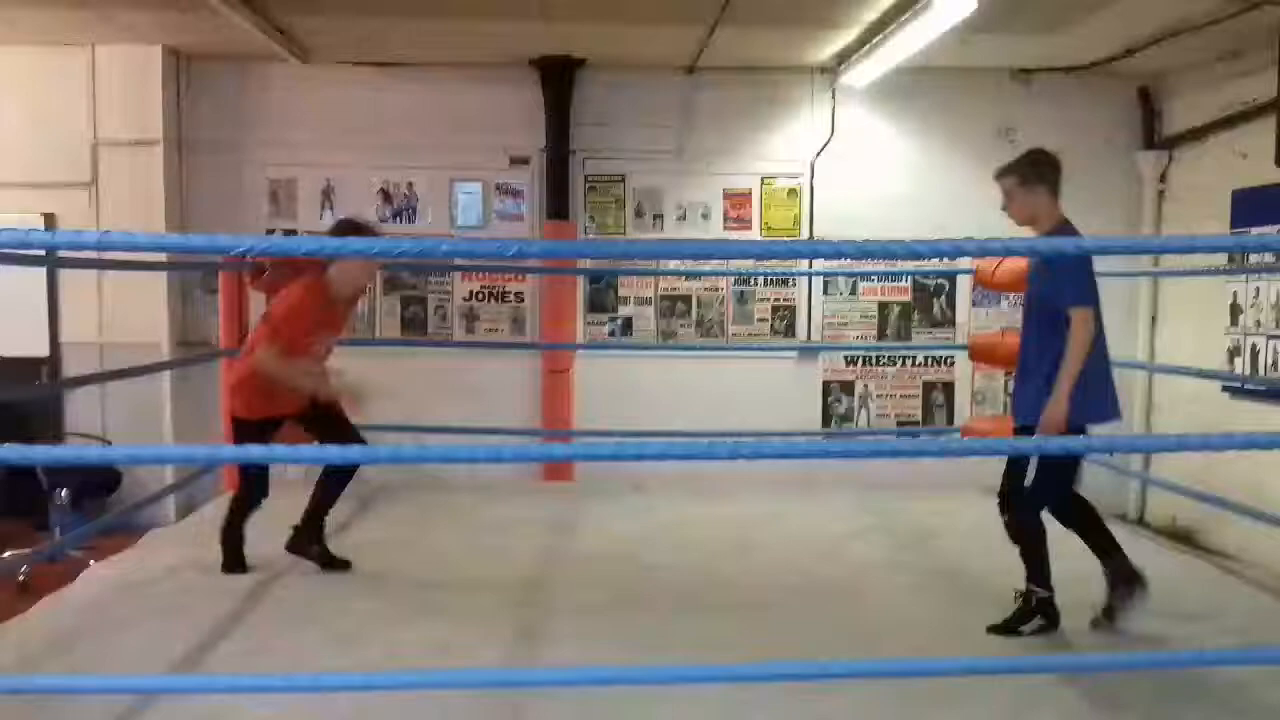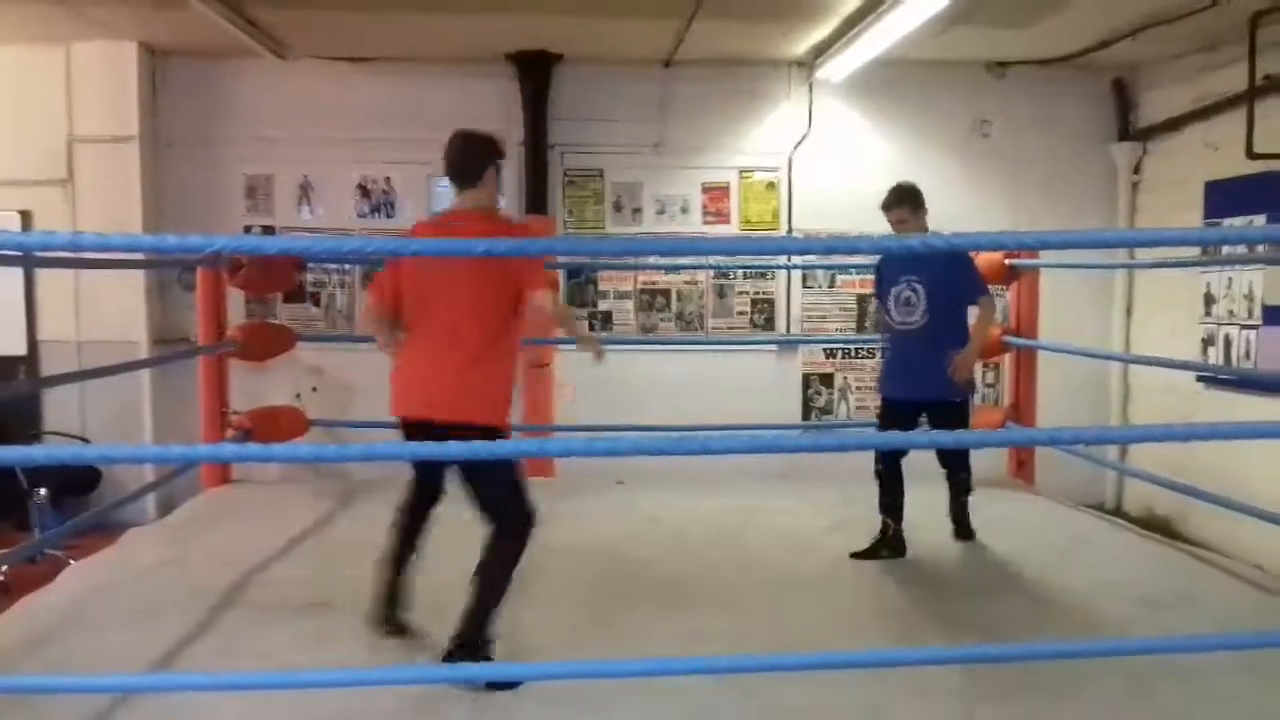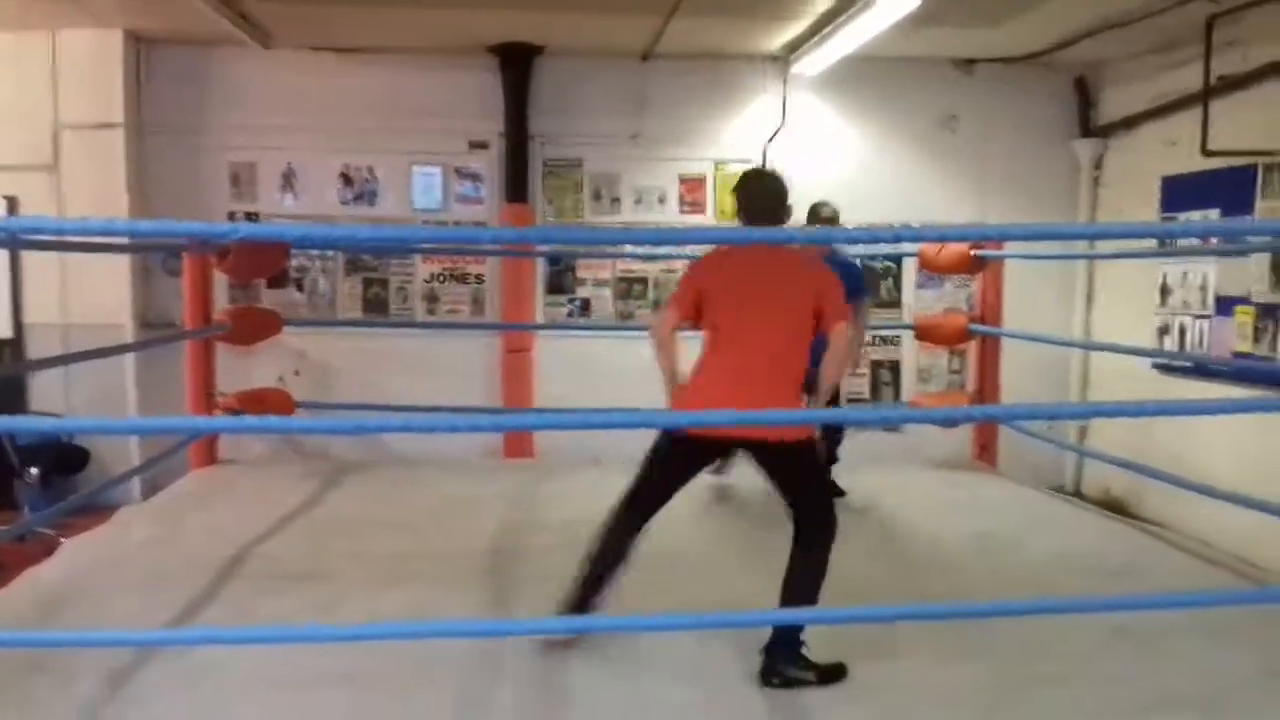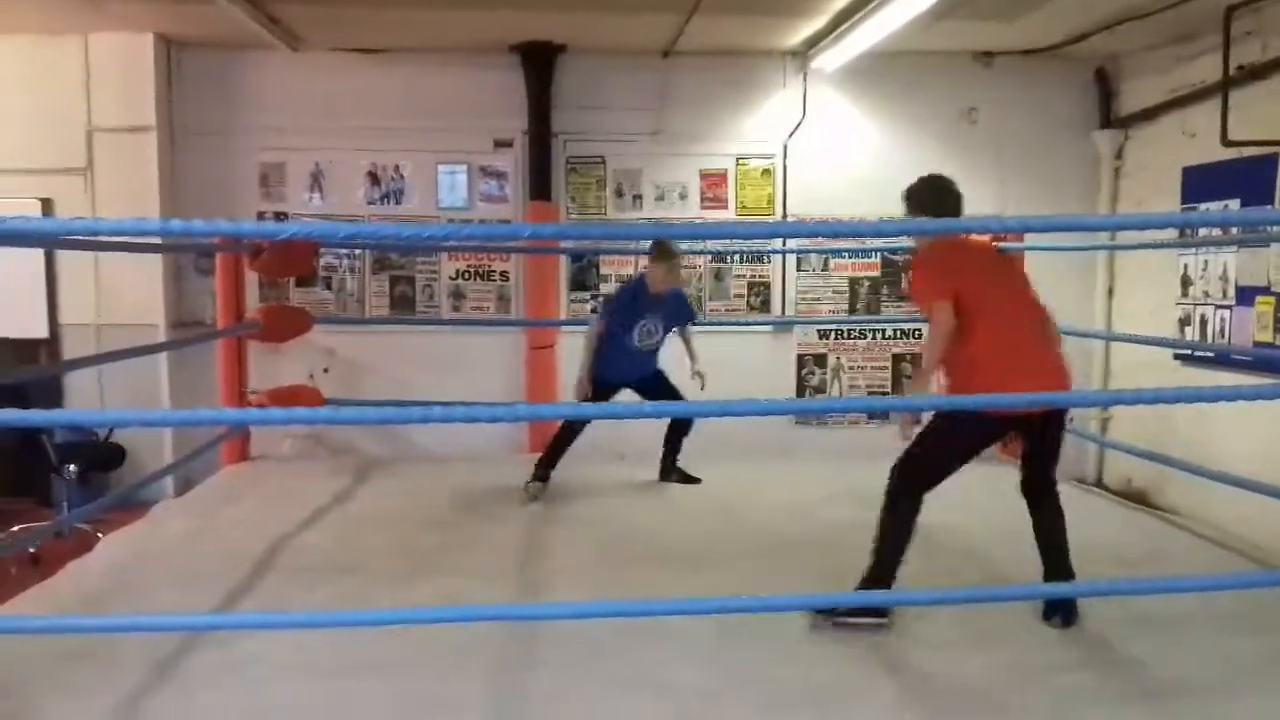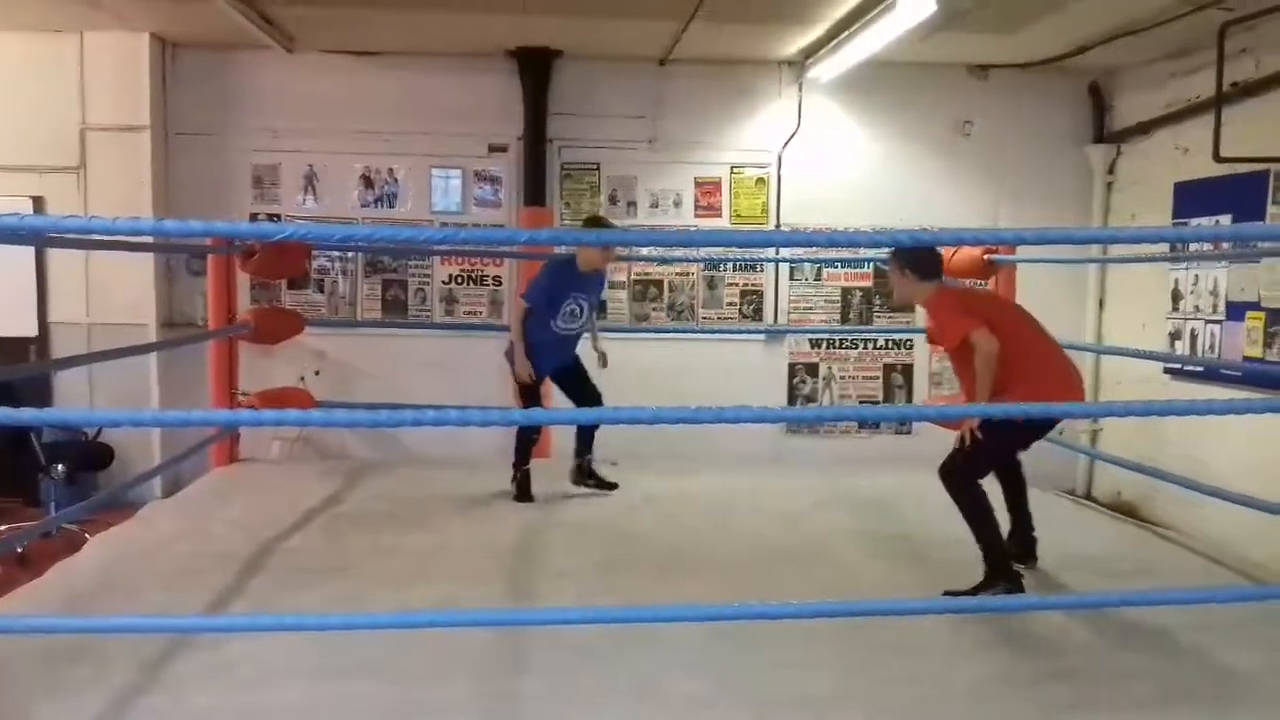
dt=1s
person 1, frame 1
left shoulder: (350, 294)
right shoulder: (302, 298)
right elbow: (264, 358)
left wrist: (321, 381)
right wrist: (320, 388)
left hip: (302, 388)
right hip: (256, 394)
left knee: (350, 448)
right knee: (255, 487)
left ankle: (309, 534)
right ankle: (231, 539)
person 1, frame 2
left shoulder: (416, 238)
right shoulder: (513, 238)
left elbow: (373, 317)
right elbow: (545, 305)
right wrist: (584, 336)
left hip: (414, 400)
right hip: (472, 405)
left knee: (425, 491)
right knee: (513, 520)
left ankle: (390, 601)
right ankle: (468, 645)
person 1, frame 3
left shoulder: (712, 264)
right shoulder: (815, 269)
left elbow: (662, 327)
right elbow: (842, 346)
left wrist: (678, 395)
right wrist: (810, 408)
left hip: (701, 413)
right hip: (782, 421)
left knee: (636, 508)
right knee: (817, 524)
left ankle: (577, 610)
right ankle: (783, 654)
person 1, frame 4
left shoulder: (930, 259)
right shoulder: (1001, 258)
left elbow: (943, 323)
right elbow: (1048, 329)
left wrist: (916, 394)
left hip: (986, 394)
right hip: (1050, 390)
left knee: (907, 481)
right knee: (1039, 488)
left ankle: (873, 595)
right ankle: (1061, 598)
person 1, frame 5
left shoulder: (942, 304)
right shoulder: (965, 296)
left elbow: (987, 346)
left wrist: (979, 407)
left hip: (1033, 397)
right hip: (1061, 387)
left knee: (958, 472)
right knee: (997, 450)
left ankle: (1002, 576)
right ankle: (1021, 543)
person 2, frame 1
left shoulder: (1063, 249)
right shoulder: (1054, 247)
left elbow: (1084, 323)
left wrist: (1058, 397)
left hip: (1055, 401)
right hip: (1045, 398)
left knee: (1017, 500)
right knee: (1056, 495)
left ankle: (1040, 603)
right ankle: (1120, 572)
person 2, frame 2
left shoulder: (952, 257)
right shoulder: (887, 262)
left elbow: (987, 307)
left wrist: (971, 350)
left hip: (945, 380)
right hip: (899, 380)
left knee: (953, 456)
right knee: (887, 456)
left ankle: (960, 511)
right ankle: (890, 536)
person 2, frame 3
left shoulder: (846, 268)
left elbow: (859, 306)
left wrist: (856, 344)
left hip: (820, 356)
left knee: (831, 419)
left ankle: (822, 473)
right ankle: (727, 454)
person 2, frame 4
left shoulder: (677, 298)
right shoulder: (627, 294)
left elbow: (683, 328)
right elbow: (596, 329)
left wrist: (694, 362)
right wrist: (585, 375)
left hip: (645, 370)
right hip: (608, 370)
left knee: (683, 414)
right knee: (581, 418)
left ankle: (669, 467)
right ankle: (543, 472)
person 2, frame 5
left shoulder: (598, 277)
right shoulder: (555, 271)
right elbow: (518, 309)
left wrist: (596, 343)
right wrist: (519, 357)
left hip: (564, 355)
right hip: (531, 356)
left knee: (591, 401)
left ankle: (584, 468)
right ankle: (520, 476)
